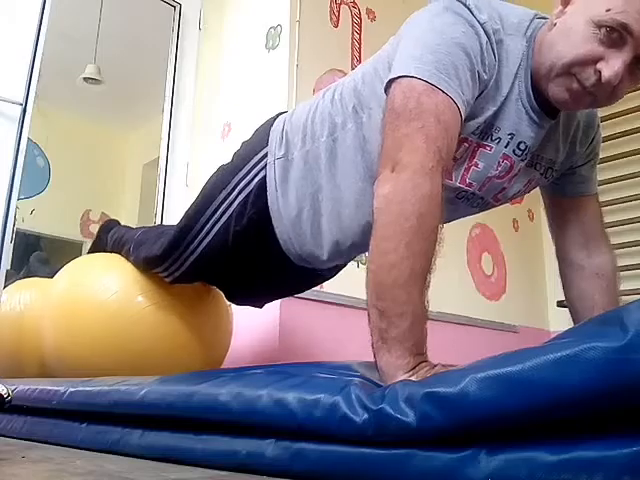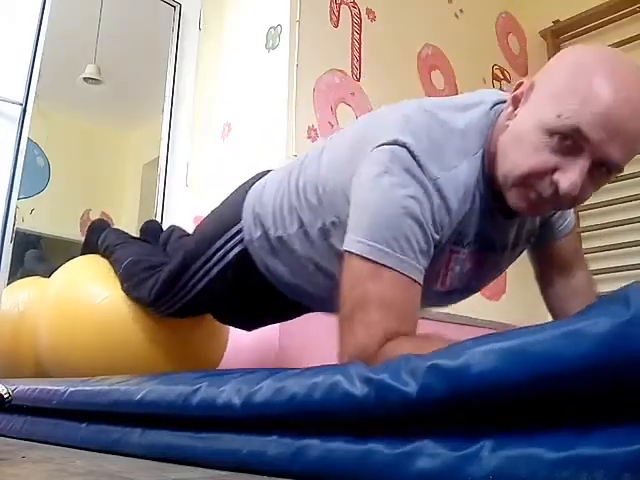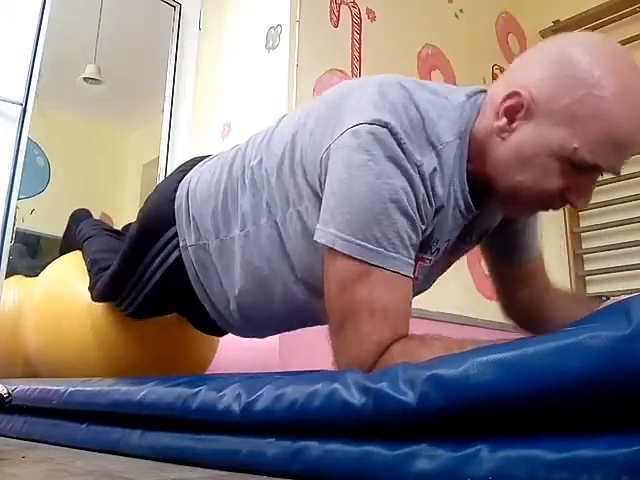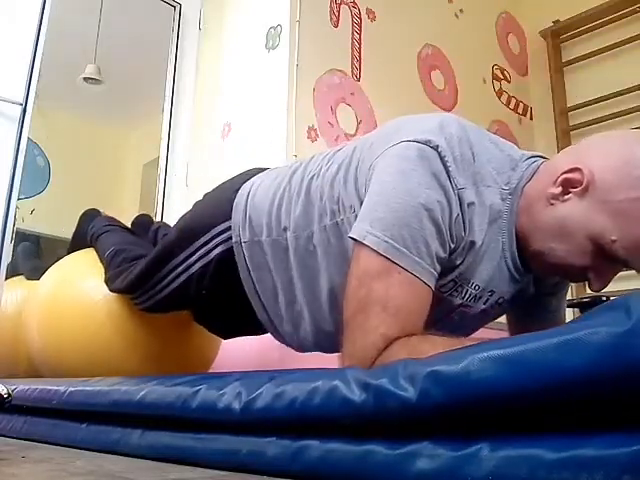
dt=0.7s
person 1, frame 1
left shoulder: (578, 127)
left elbow: (586, 250)
right elbow: (406, 175)
right wrist: (404, 364)
right hip: (281, 177)
left knee: (239, 289)
right knee: (174, 261)
left ankle: (128, 239)
right ankle: (117, 239)
person 1, frame 2
left shoulder: (546, 176)
right shoulder: (413, 158)
left elbow: (566, 273)
right elbow: (368, 355)
right hip: (261, 239)
left knee: (228, 313)
right knee: (157, 291)
left ankle: (166, 240)
right ankle: (109, 240)
person 1, frame 3
left shoulder: (509, 160)
right shoulder: (387, 140)
left elbow: (528, 301)
right elbow: (368, 362)
right hip: (195, 226)
left knee: (201, 322)
right knee: (120, 293)
left ankle: (108, 234)
right ankle: (87, 231)
person 1, frame 4
left shoulder: (545, 256)
right shoulder: (436, 165)
right elbow: (368, 360)
right hip: (244, 229)
left knee: (200, 315)
right knee: (138, 280)
left ankle: (151, 235)
right ankle: (101, 231)
